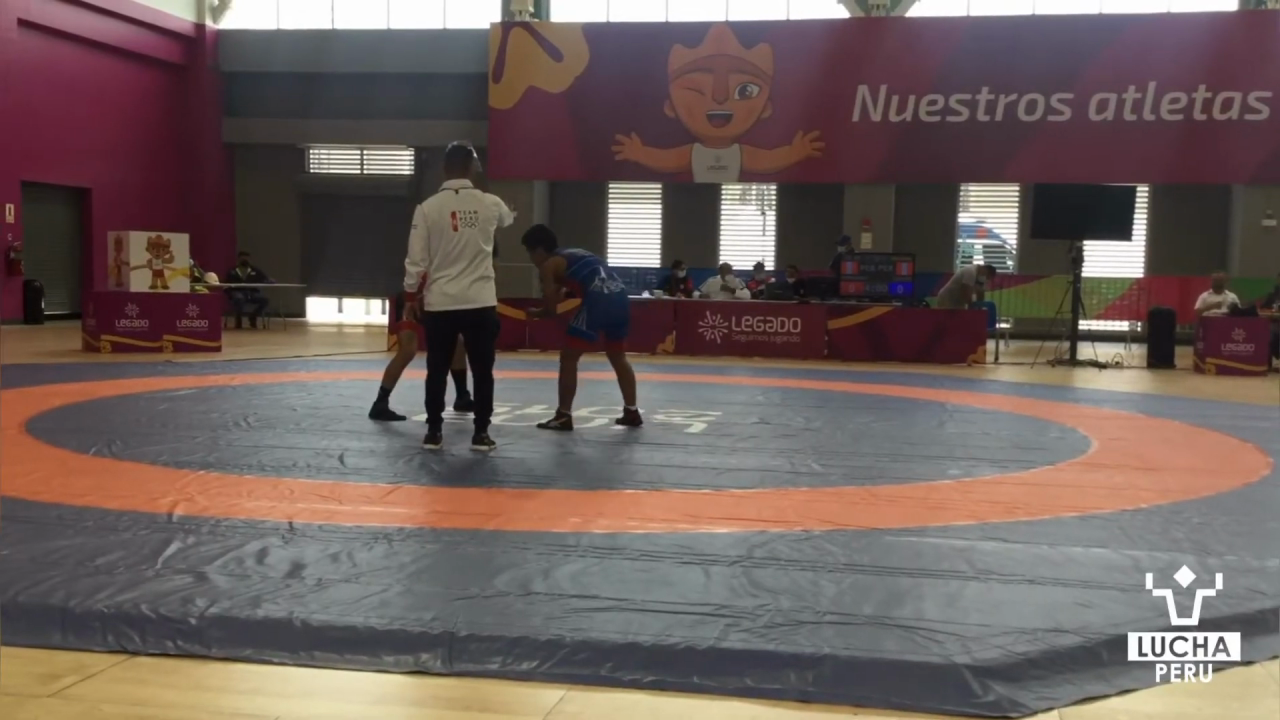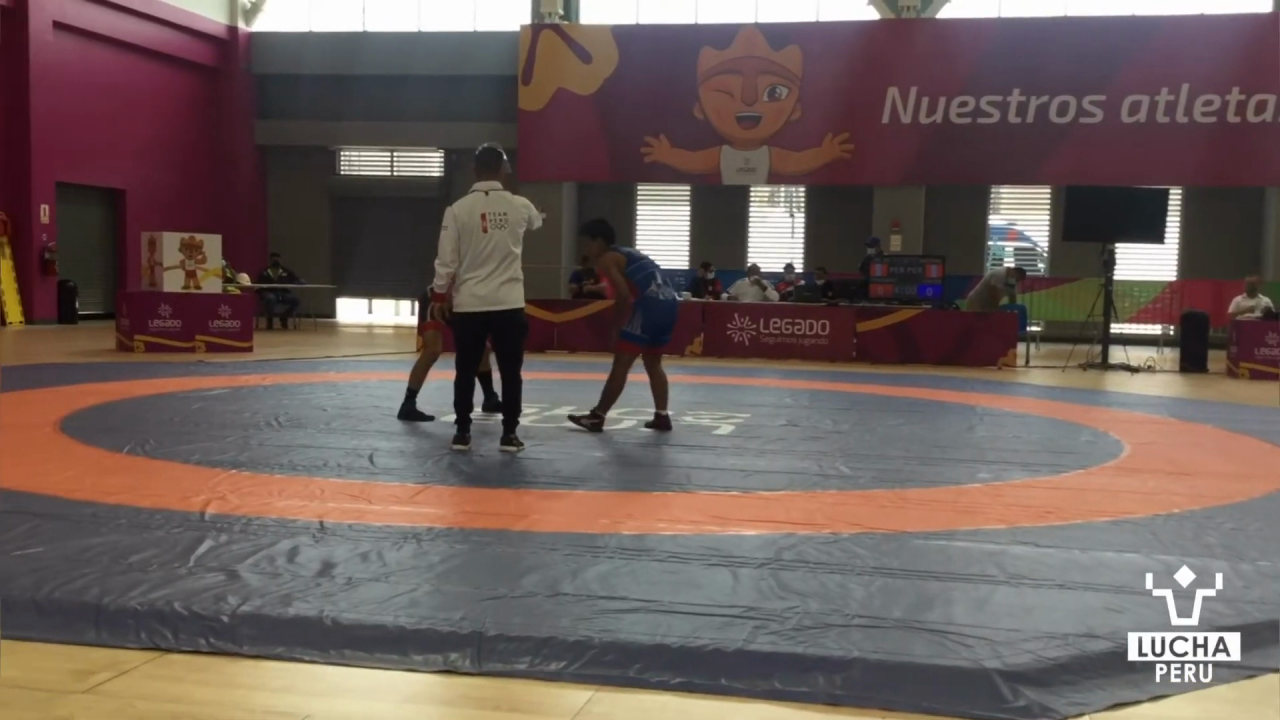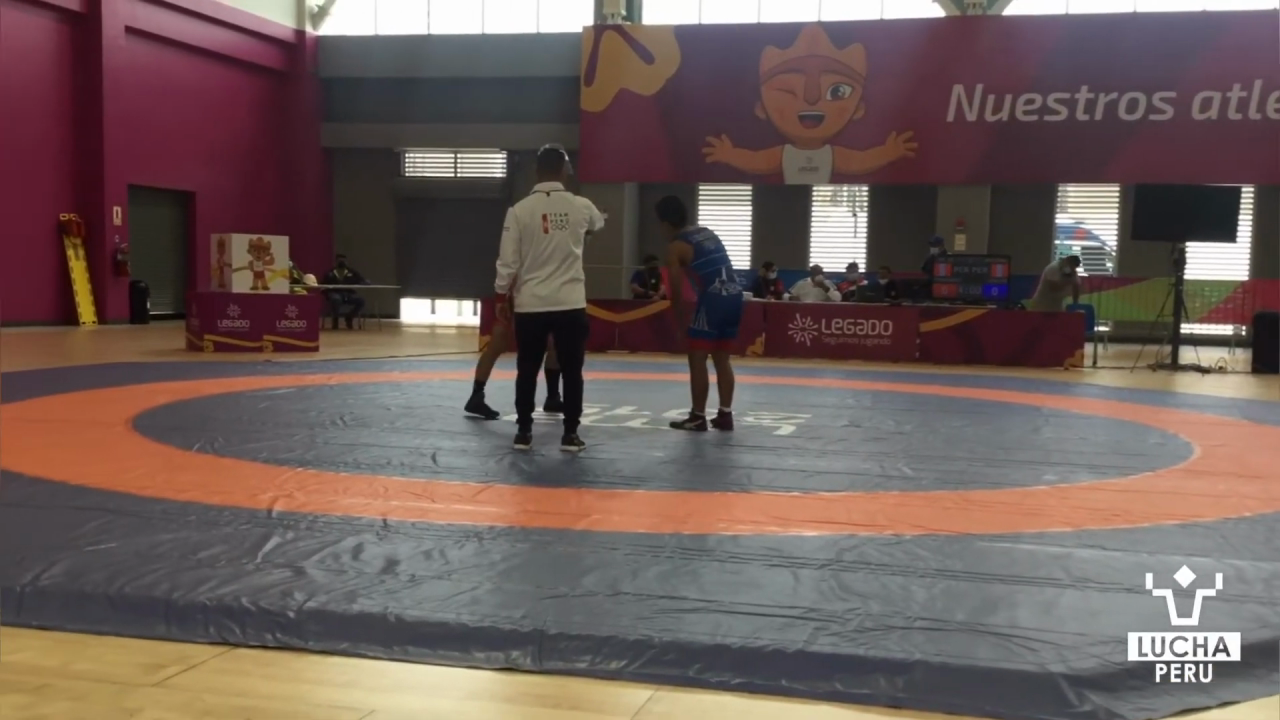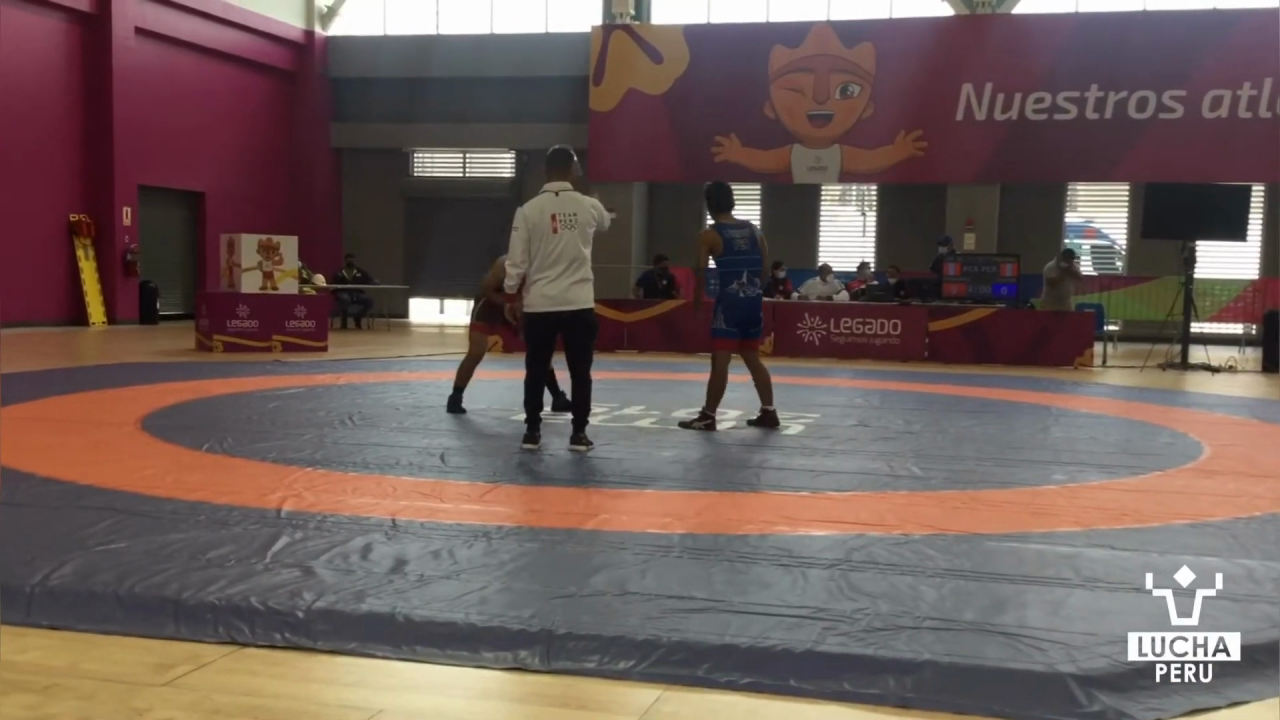
dt=0.7s
person 1, frame 1
left shoulder: (428, 207)
right shoulder: (490, 204)
left elbow: (416, 258)
right elbow: (508, 217)
left wrist: (411, 295)
left hip: (440, 303)
right hip: (480, 302)
left knee: (437, 370)
right knee: (482, 370)
left ankle: (434, 432)
right ankle: (481, 433)
person 1, frame 2
left shoulder: (458, 209)
right shoulder: (521, 206)
left elbow: (446, 260)
right elbow: (536, 221)
left wrist: (439, 296)
left hip: (468, 304)
right hip: (509, 303)
left knee: (466, 371)
right knee: (511, 372)
left ankle: (463, 433)
right ankle: (510, 434)
person 1, frame 3
left shoulder: (520, 210)
right shoulder: (581, 207)
left elbow: (508, 260)
right elbow: (598, 224)
left wrist: (502, 297)
left hip: (530, 305)
right hip: (570, 304)
left knee: (527, 371)
right knee: (571, 372)
left ankle: (524, 432)
right ankle: (570, 434)
person 1, frame 4
left shoulder: (529, 209)
right shoulder: (590, 206)
left elbow: (517, 260)
right elbow: (605, 223)
left wrist: (511, 296)
left hip: (539, 304)
right hip: (579, 304)
left knee: (536, 371)
right knee: (580, 372)
left ankle: (532, 432)
right ankle: (579, 434)
person 2, frame 1
left shoulder: (548, 265)
right shoulder: (576, 255)
left elbow: (550, 309)
left wrist: (535, 313)
left hip: (598, 300)
right hip: (619, 297)
left knee: (568, 358)
right knee: (618, 357)
left ankle: (563, 417)
right ankle: (632, 412)
person 2, frame 2
left shoulder: (606, 259)
right shoulder: (628, 254)
left elbow: (624, 294)
left wrist: (622, 321)
left hip: (650, 304)
right hip: (669, 303)
left knee: (622, 362)
right knee: (653, 363)
left ankle: (597, 416)
right ankle: (662, 417)
person 2, frame 3
left shoulder: (676, 246)
right shoulder: (707, 233)
left elbow: (676, 288)
left wrist: (678, 319)
left hip: (713, 299)
right hip: (734, 297)
left knee: (697, 360)
right knee: (722, 359)
left ankle: (698, 417)
right ankle: (725, 414)
person 2, frame 4
left shoulder: (708, 236)
right shoulder: (753, 230)
left elbow: (700, 275)
right elbow: (764, 267)
left wrist: (697, 305)
left hip: (729, 301)
right hip: (754, 300)
left knee: (720, 361)
right knee: (752, 358)
left ankle: (708, 417)
right ankle: (769, 412)
person 3, frame 1
left shoulder: (742, 153)
right shoulder: (690, 153)
left elbow: (770, 161)
right elbow: (663, 159)
left wrist: (795, 152)
right wrist: (640, 153)
person 3, frame 2
left shoulder: (771, 156)
right shoulder: (719, 155)
left elbow: (798, 163)
right elbow: (692, 162)
left wrist: (825, 155)
right wrist: (668, 156)
person 3, frame 3
left shoulder: (834, 155)
right shoulder: (781, 154)
left elbow: (861, 161)
right elbow: (754, 161)
left wrist: (888, 153)
right wrist: (730, 155)
person 3, frame 4
left shoulder: (843, 154)
right shoulder: (790, 154)
left elbow: (871, 161)
right elbow: (763, 161)
left wrist: (897, 153)
right wrist: (738, 155)
